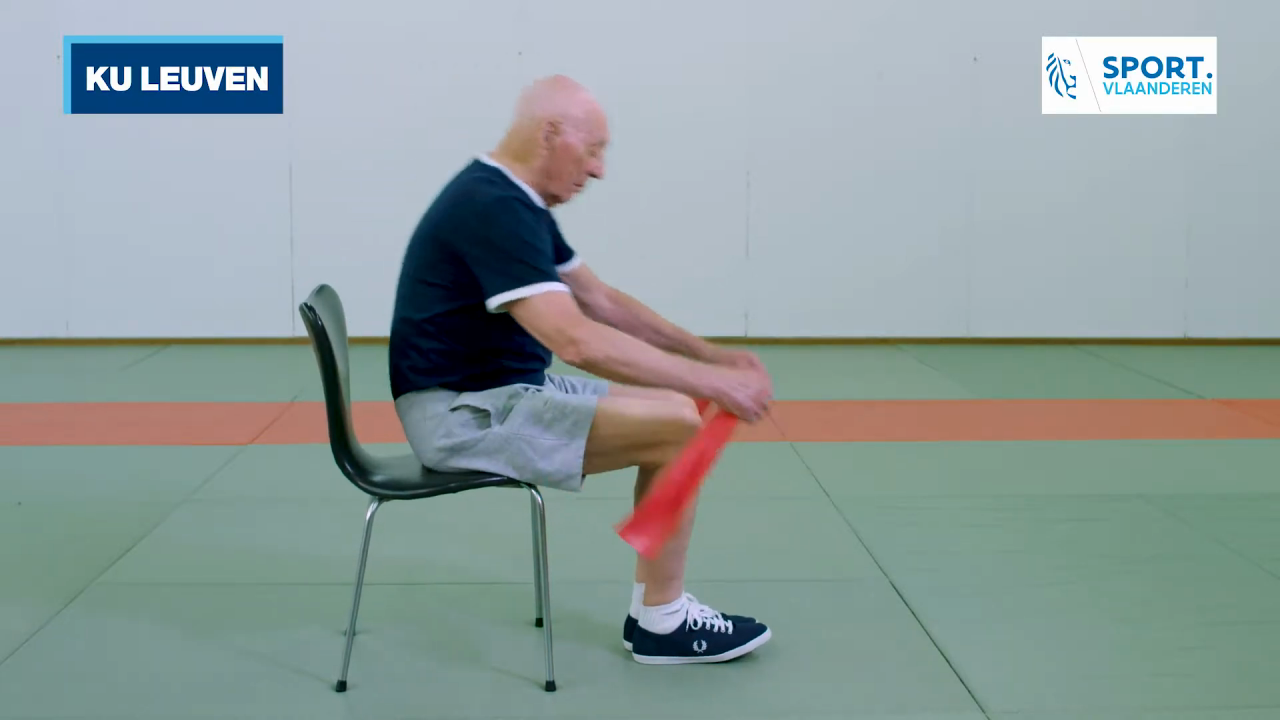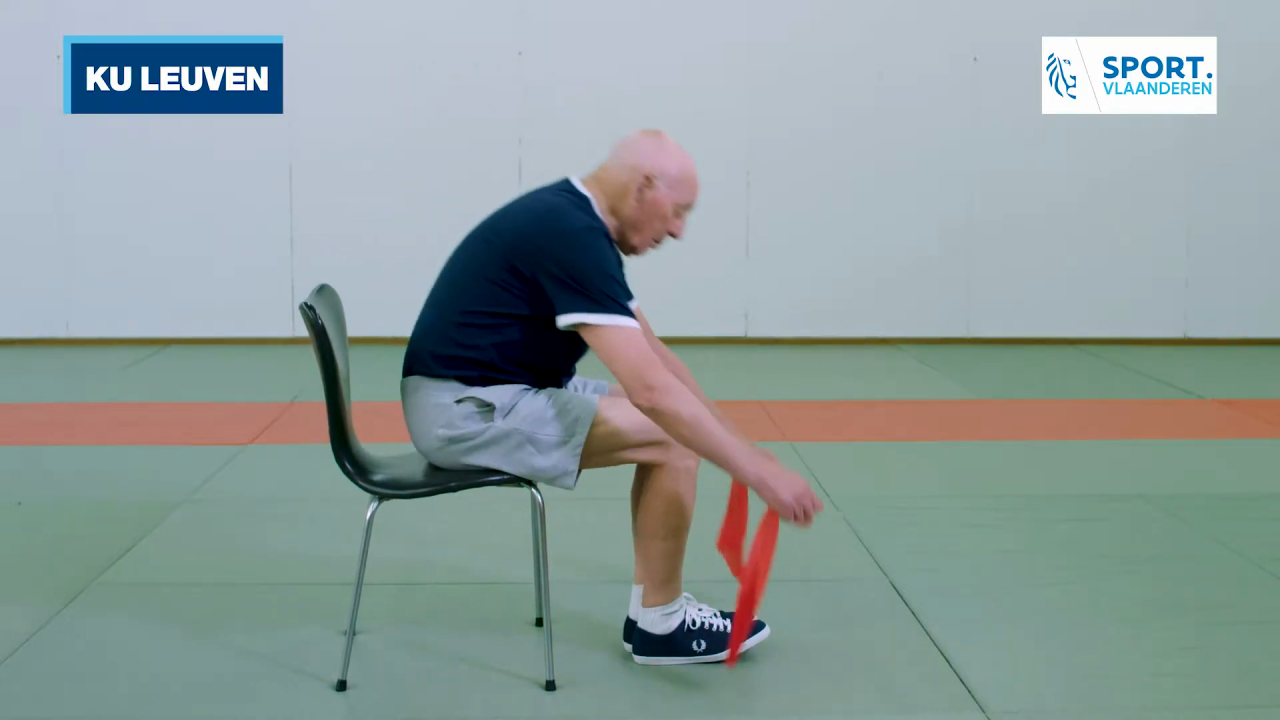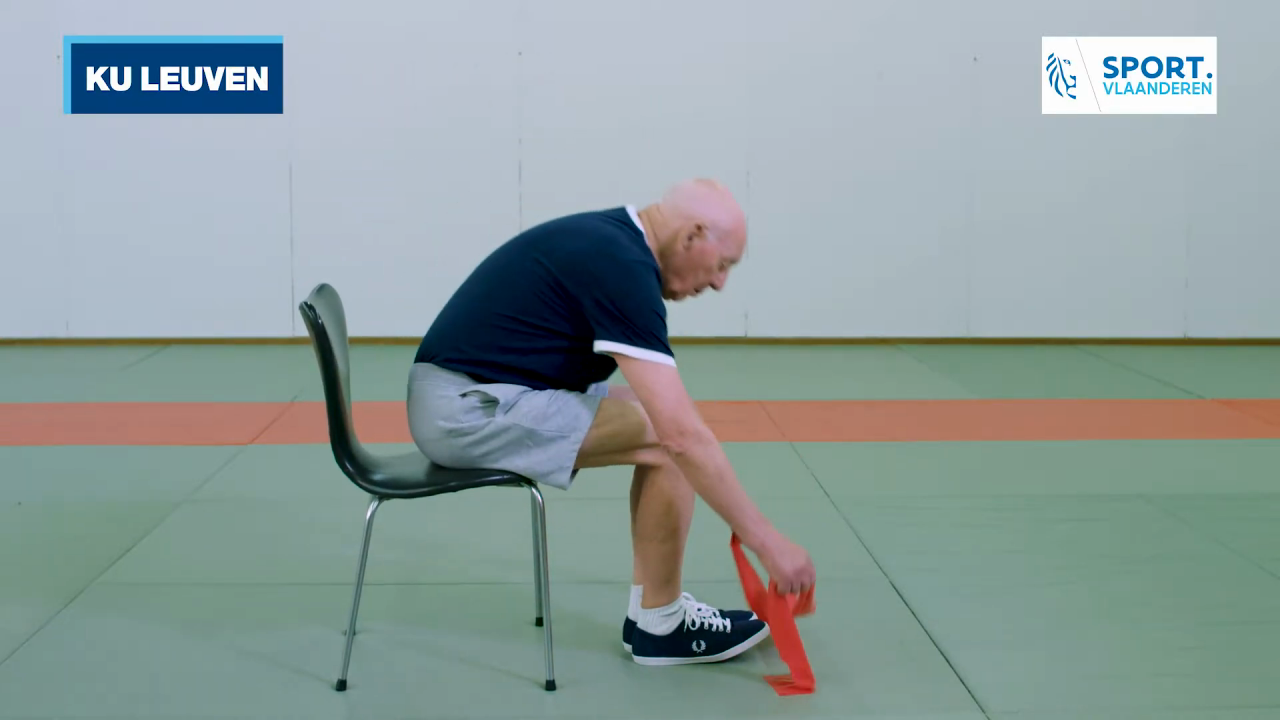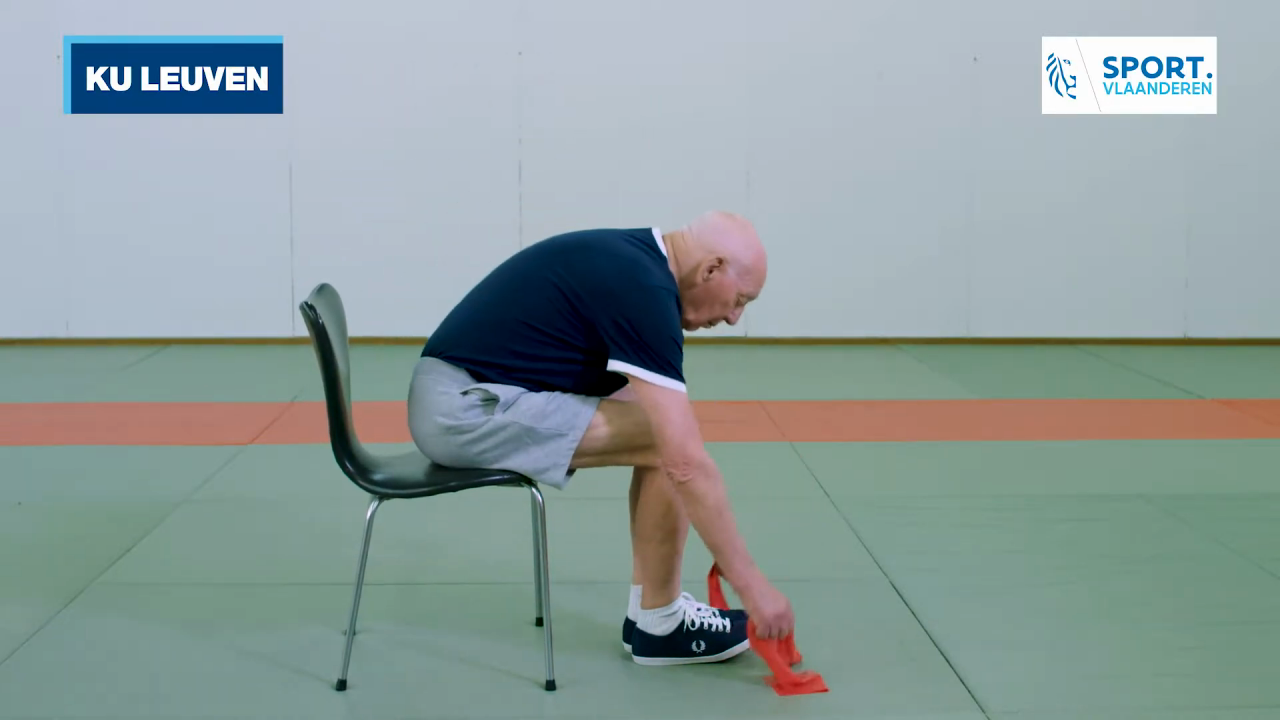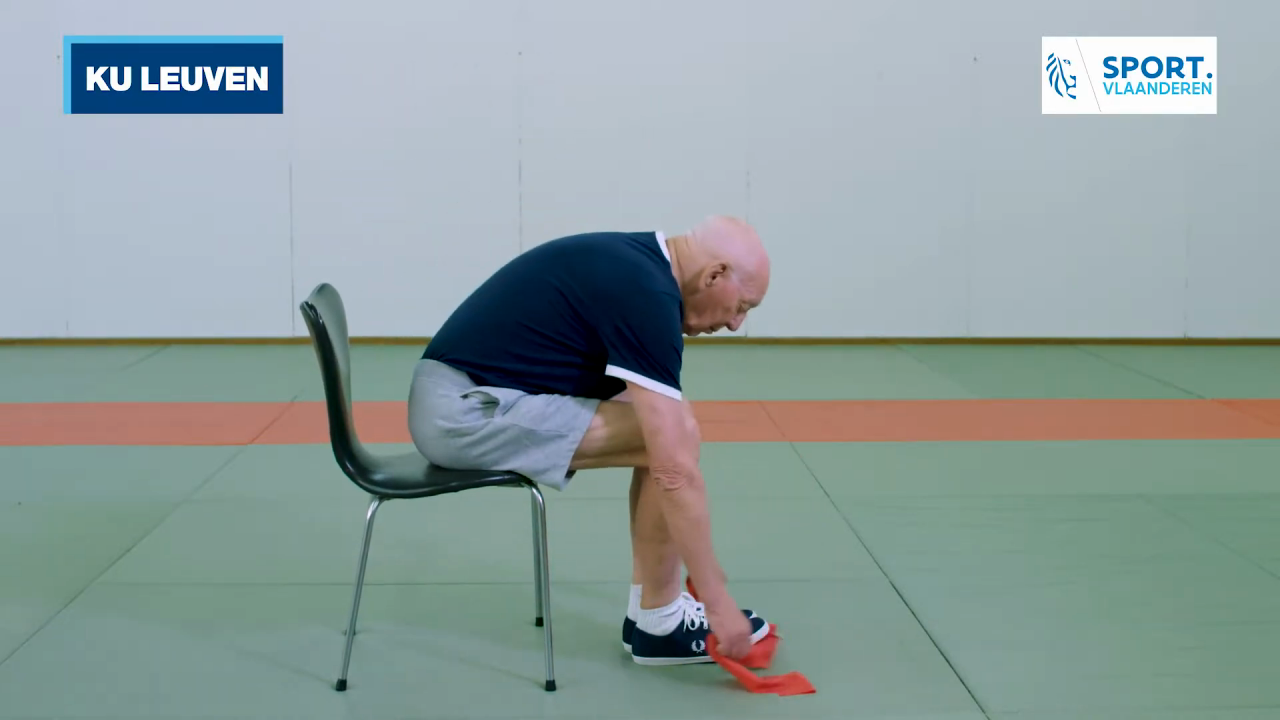
dt=0.2s
person 1, frame 1
left shoulder: (507, 200)
right shoulder: (493, 208)
left elbow: (596, 297)
right elbow: (577, 341)
left wrist: (703, 351)
right wrist: (708, 382)
left hip: (497, 395)
right hip: (465, 415)
left knee: (678, 417)
right knee: (678, 431)
left ankle: (659, 607)
right ankle: (663, 621)
person 1, frame 2
left shoulder: (570, 221)
right shoulder: (571, 234)
left elbow: (645, 348)
right elbow: (647, 386)
left wrist: (731, 431)
right wrist: (758, 469)
left hip: (484, 399)
right hip: (466, 411)
left knee: (681, 431)
right knee: (673, 437)
left ankle: (660, 606)
right ankle: (660, 622)
person 1, frame 3
left shoulder: (606, 244)
right shoulder: (620, 266)
right elbow: (680, 433)
right wrist: (765, 540)
left hip: (469, 399)
right hip: (466, 408)
left knee: (665, 437)
right knee: (668, 445)
left ankle: (658, 607)
right ankle: (660, 624)
person 1, frame 4
left shoulder: (628, 260)
right shoulder: (642, 290)
right elbow: (684, 463)
right wrist: (751, 584)
left hip: (467, 398)
right hip: (466, 406)
left knee: (666, 433)
right knee: (667, 446)
left ankle: (655, 609)
right ankle: (659, 625)
person 1, frame 5
left shoulder: (634, 262)
right shoulder: (645, 293)
right elbow: (675, 470)
right wrist: (719, 599)
left hip: (466, 398)
right hip: (467, 410)
left knee: (668, 428)
right knee: (670, 438)
left ankle: (655, 607)
right ankle: (659, 623)
